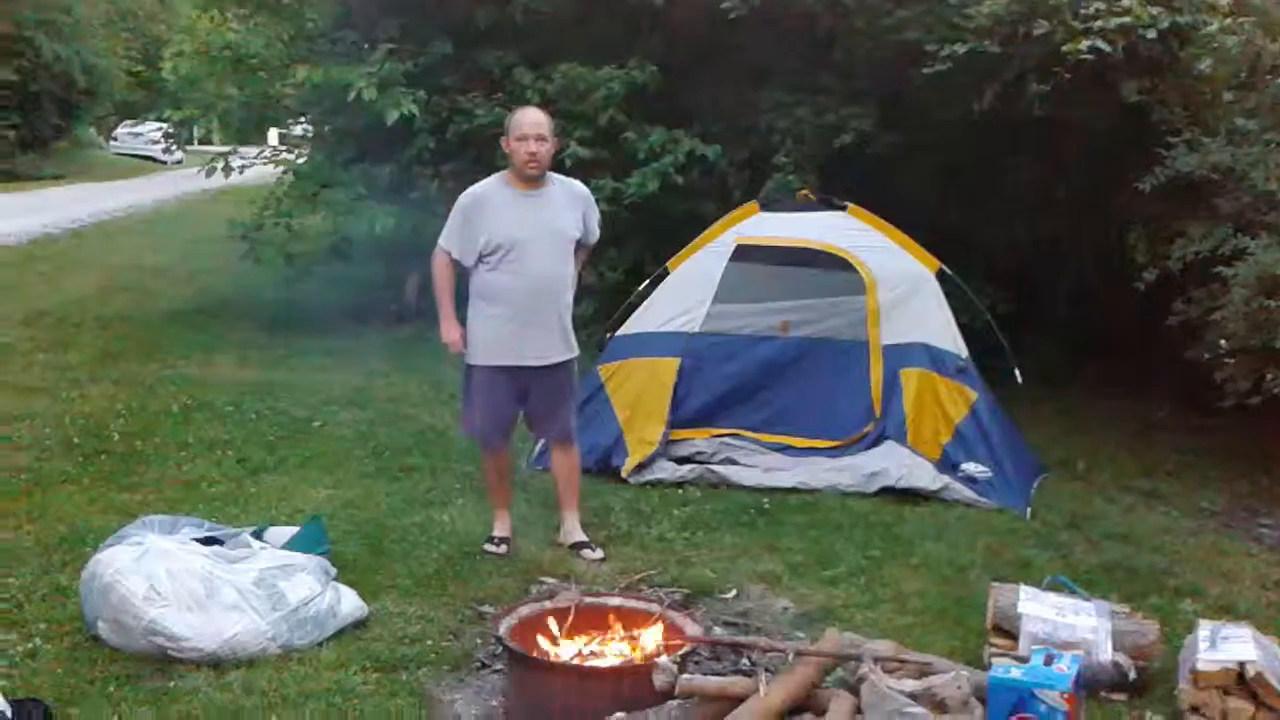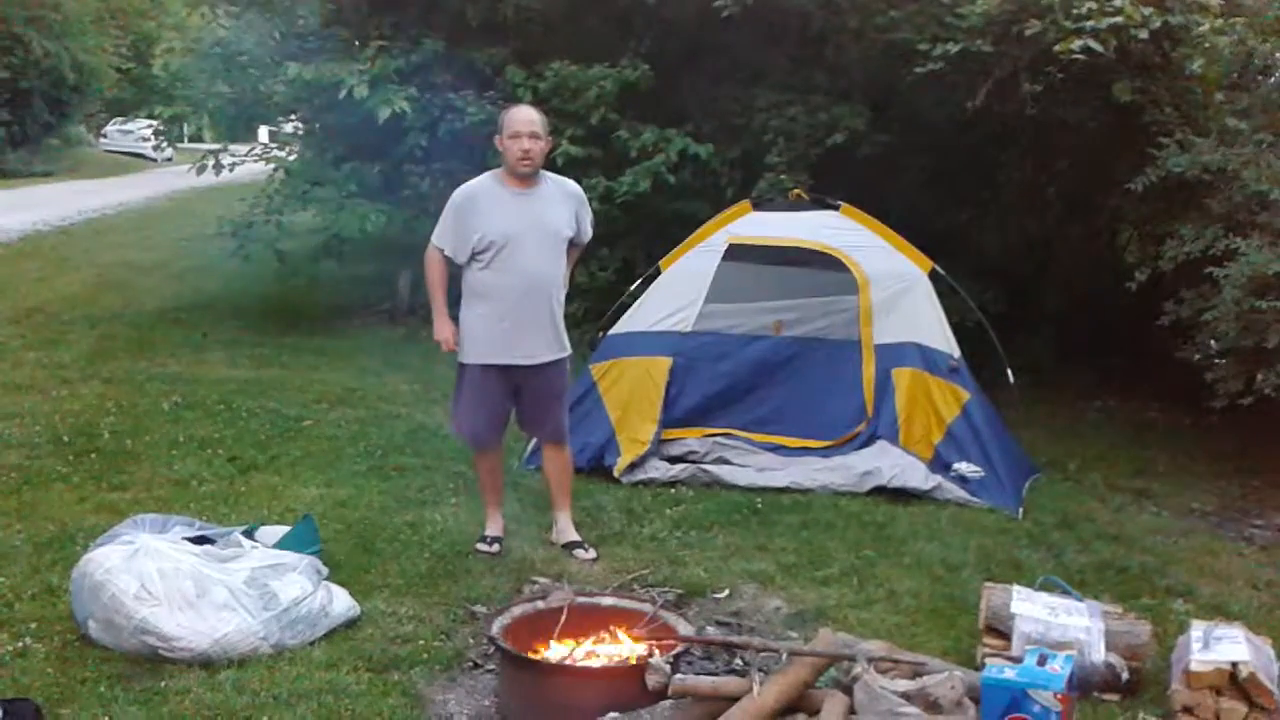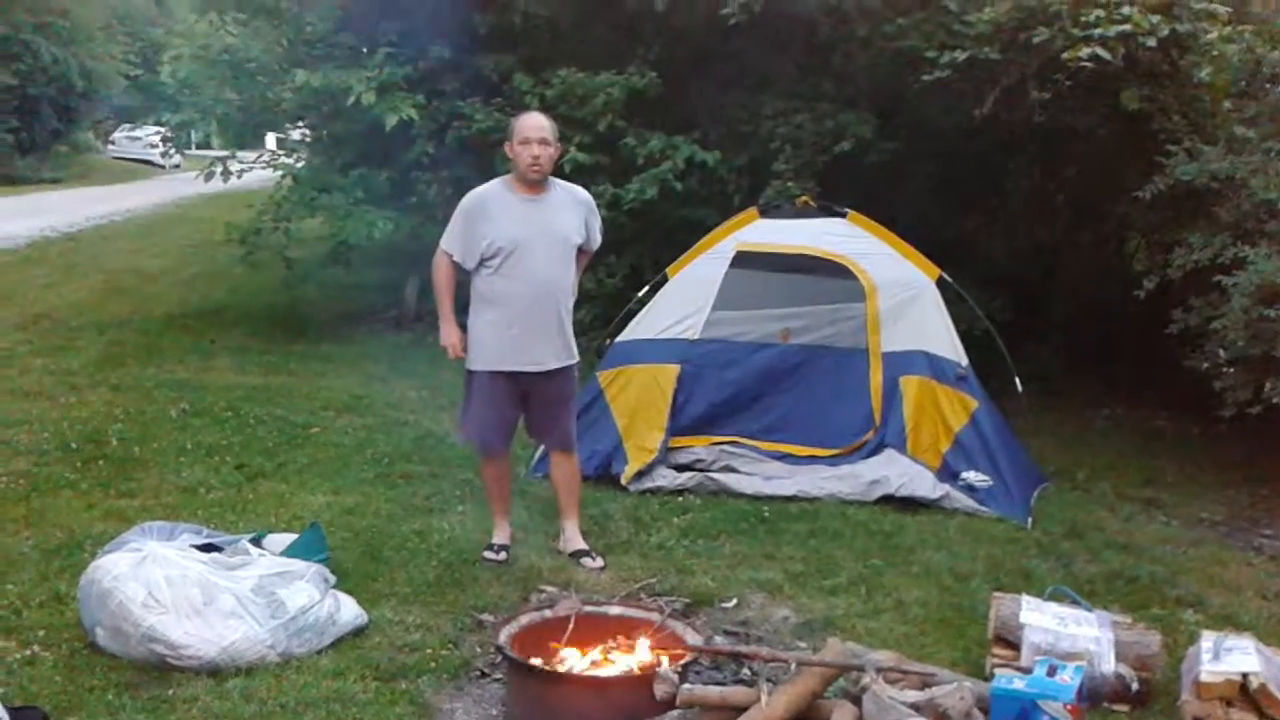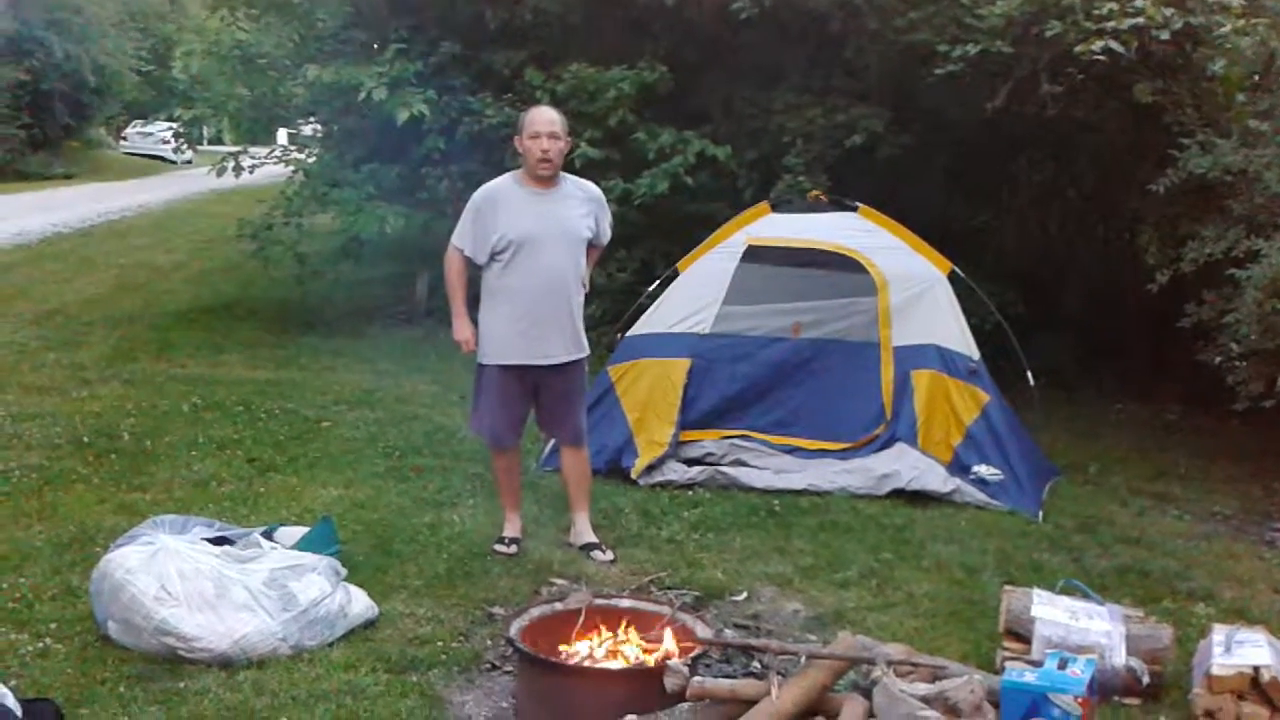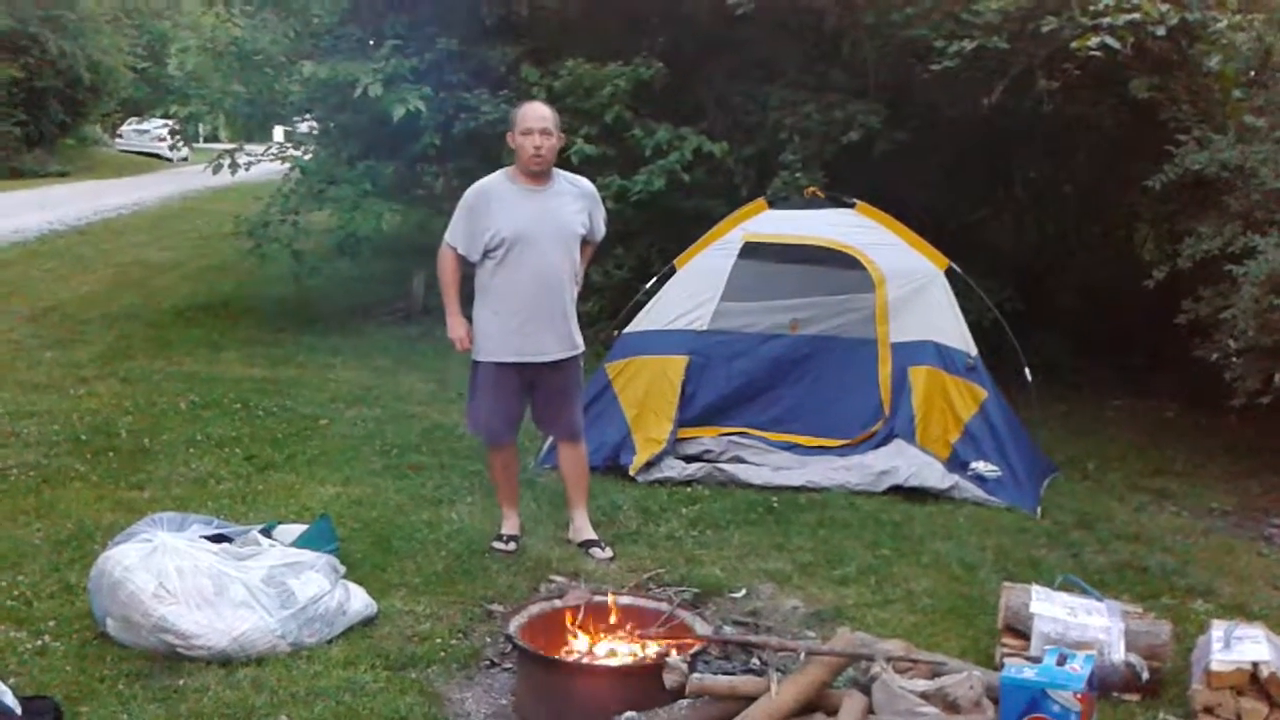
dt=0.4s
person 1, frame 1
left shoulder: (575, 195)
right shoulder: (478, 199)
right elbow: (443, 259)
right wrist: (448, 320)
left hip: (555, 346)
right hip: (494, 349)
left knee: (563, 436)
right knee: (494, 439)
left ankle: (571, 526)
right ankle: (501, 521)
person 1, frame 2
left shoulder: (568, 194)
right shoulder: (471, 196)
right elbow: (435, 255)
right wrist: (440, 317)
left hip: (547, 344)
right hip: (485, 346)
left knee: (555, 436)
right knee: (485, 438)
left ankle: (564, 525)
right ankle: (494, 521)
person 1, frame 3
left shoulder: (578, 201)
right shoulder: (481, 202)
right elbow: (444, 260)
right wrist: (447, 323)
left hip: (556, 351)
right hip: (494, 354)
left knee: (563, 442)
right knee: (493, 445)
left ankle: (571, 533)
right ankle: (501, 529)
person 1, frame 4
left shoulder: (588, 196)
right shoulder: (491, 197)
right elbow: (456, 256)
right wrist: (460, 318)
left hip: (566, 345)
right hip: (504, 347)
left knee: (572, 436)
right knee: (503, 439)
left ankle: (581, 526)
right ankle: (511, 522)
person 1, frame 5
left shoulder: (582, 192)
right shoulder: (484, 194)
right elbow: (449, 253)
right wrist: (454, 316)
left hip: (561, 342)
right hip: (499, 345)
left knee: (570, 432)
right knee: (499, 436)
left ankle: (580, 523)
right ankle: (509, 519)
